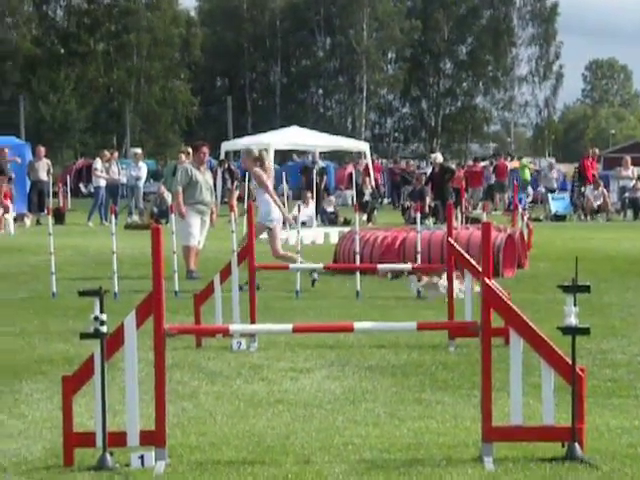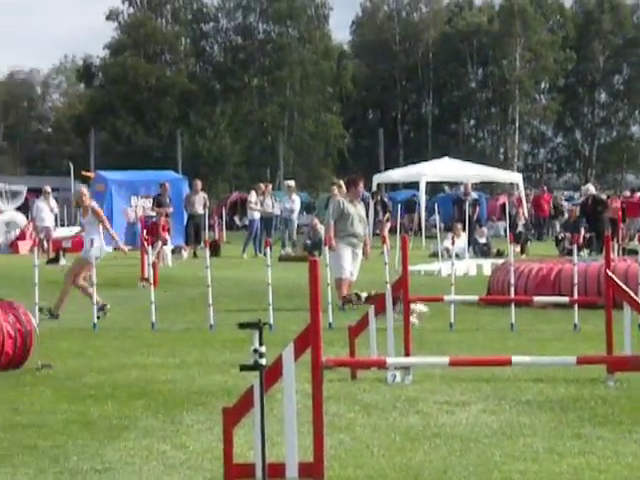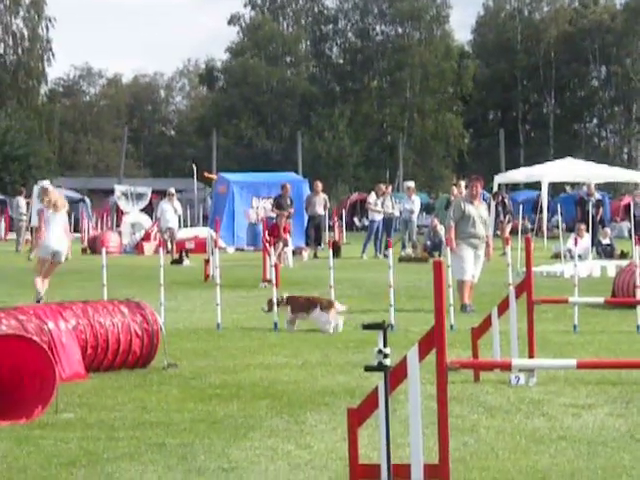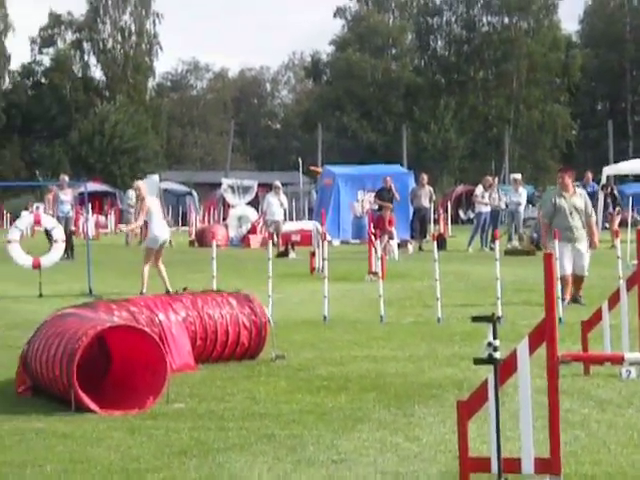
dt=1s
person 1, frame 1
left shoulder: (208, 172)
right shoulder: (186, 168)
left elbow: (211, 194)
right elbow: (178, 188)
left wrist: (213, 211)
right wrist: (180, 205)
left hip: (205, 212)
right hip: (190, 210)
left knee: (198, 243)
right knee: (190, 241)
left ankle: (194, 269)
right ankle: (190, 270)
person 1, frame 2
left shoulder: (361, 205)
right shoulder: (339, 201)
left elbow: (364, 226)
right elbow: (330, 220)
left wrist: (367, 244)
right wrist: (330, 238)
left hip: (357, 244)
right hip: (342, 243)
left knee: (352, 275)
right knee: (343, 273)
left ankle: (347, 300)
right ankle: (342, 301)
person 1, frame 3
left shoulder: (484, 205)
right shoulder: (460, 202)
left elbow: (487, 227)
right elbow: (451, 222)
left wrist: (489, 245)
right wrist: (451, 240)
left hip: (479, 246)
right hip: (464, 244)
left knee: (473, 277)
right knee: (464, 275)
left ankle: (469, 303)
right ankle: (464, 304)
person 1, frame 4
left shoulder: (582, 194)
right shoulder: (554, 197)
left elbow: (590, 216)
right elbow: (545, 218)
left wrist: (594, 235)
right wrist: (544, 236)
left hip: (580, 238)
right hip: (561, 239)
left knee: (581, 270)
right knee: (565, 271)
left ankle: (577, 294)
right ankle: (565, 297)
person 2, frame 1
left shoulder: (255, 172)
right shoulder: (263, 171)
left elbow: (271, 192)
left wrist: (283, 212)
left hip: (268, 215)
right hip: (273, 214)
left knee: (245, 244)
right knee: (277, 254)
right ankle: (310, 270)
person 2, frame 2
left shoulder: (94, 208)
right shoulder: (82, 209)
left elbow: (107, 227)
left wrist: (118, 243)
left hip: (94, 247)
right hip: (89, 247)
left knee: (69, 277)
right knee: (77, 281)
left ankle: (55, 311)
right ankle: (101, 305)
person 2, frame 3
left shoulder: (43, 210)
right shoulder: (62, 209)
left elbow: (41, 231)
right elbow: (67, 231)
left wrist: (35, 248)
right wrist: (69, 249)
left hip: (48, 244)
right hip: (62, 246)
left knee: (38, 276)
right knee: (46, 277)
left ankle: (39, 294)
right ankle: (39, 298)
person 2, frame 4
left shoulder: (145, 202)
right shoulder: (155, 199)
left elbow: (139, 222)
left wrist: (126, 229)
left hip: (155, 234)
right hip: (165, 232)
left knee: (146, 263)
right knee: (157, 262)
left ankle: (143, 291)
right ankle: (168, 288)
